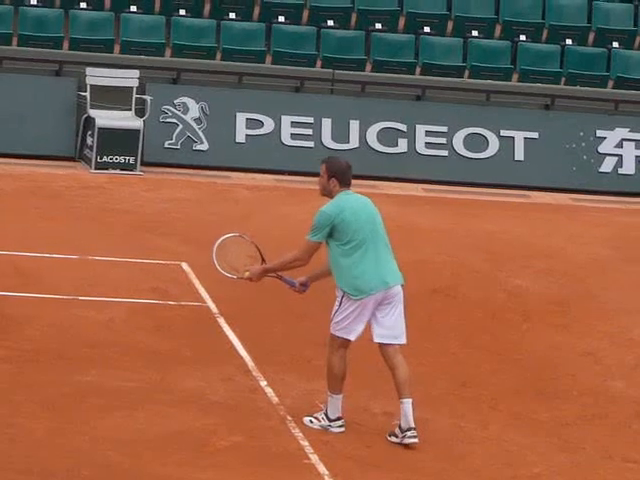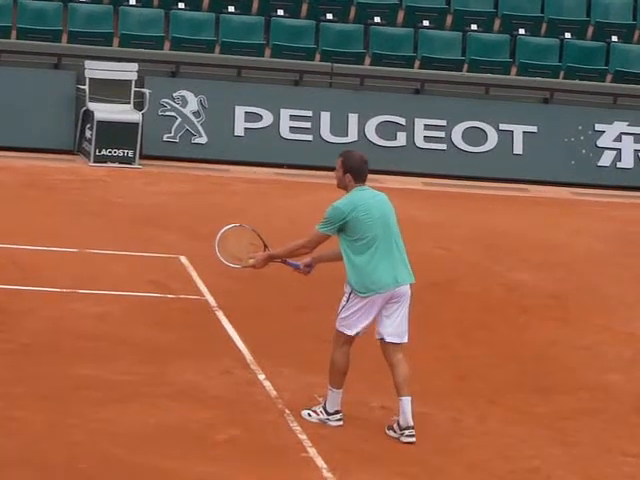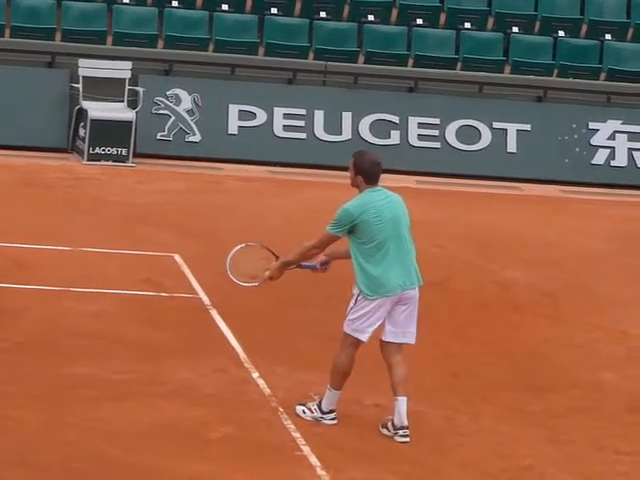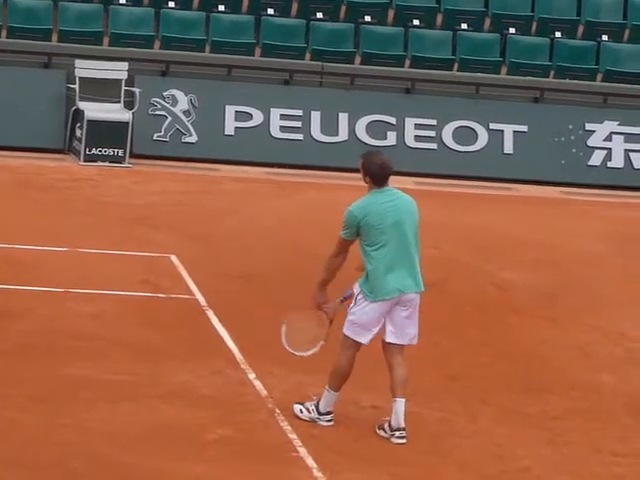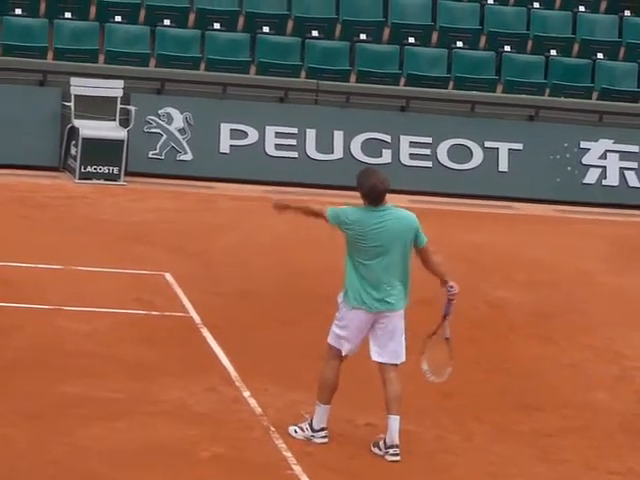
dt=1s
person 1, frame 1
left shoulder: (329, 212)
right shoulder: (365, 203)
left elbow: (301, 258)
left wrist: (263, 269)
right wrist: (311, 279)
left hip: (359, 289)
right hip: (391, 284)
left knee: (338, 346)
right knee: (392, 352)
left ankle: (333, 416)
right ankle: (407, 425)
person 1, frame 2
left shoulder: (343, 207)
right shoulder: (382, 199)
left elbow: (306, 245)
left wrist: (269, 256)
right wrist: (315, 260)
left hip: (368, 287)
right hip: (400, 283)
left knee: (342, 342)
right knee: (394, 351)
left ankle: (332, 409)
right ankle: (406, 423)
person 1, frame 3
left shoulder: (353, 209)
right shoulder: (397, 200)
left elbow: (316, 246)
left wrist: (283, 264)
right wrist: (332, 256)
left hip: (376, 289)
right hip: (408, 286)
left knee: (348, 345)
right knee: (393, 351)
left ankle: (326, 409)
right ankle: (400, 423)
person 1, frame 4
left shoulder: (358, 210)
right shoulder: (409, 203)
left elbow: (338, 255)
left wrist: (321, 288)
left hip: (377, 290)
right hip: (410, 288)
left knee: (348, 347)
right knee: (395, 353)
left ankle: (323, 409)
right ankle: (397, 424)
person 1, frame 5
left shoulder: (350, 218)
right shoulder: (408, 220)
left elbow: (318, 211)
right elbow: (427, 257)
left wrist: (288, 205)
right wrist: (446, 281)
left hip: (357, 304)
right hip: (392, 305)
left knee: (332, 359)
right knee: (390, 370)
left ankle: (318, 427)
right ankle: (392, 442)
